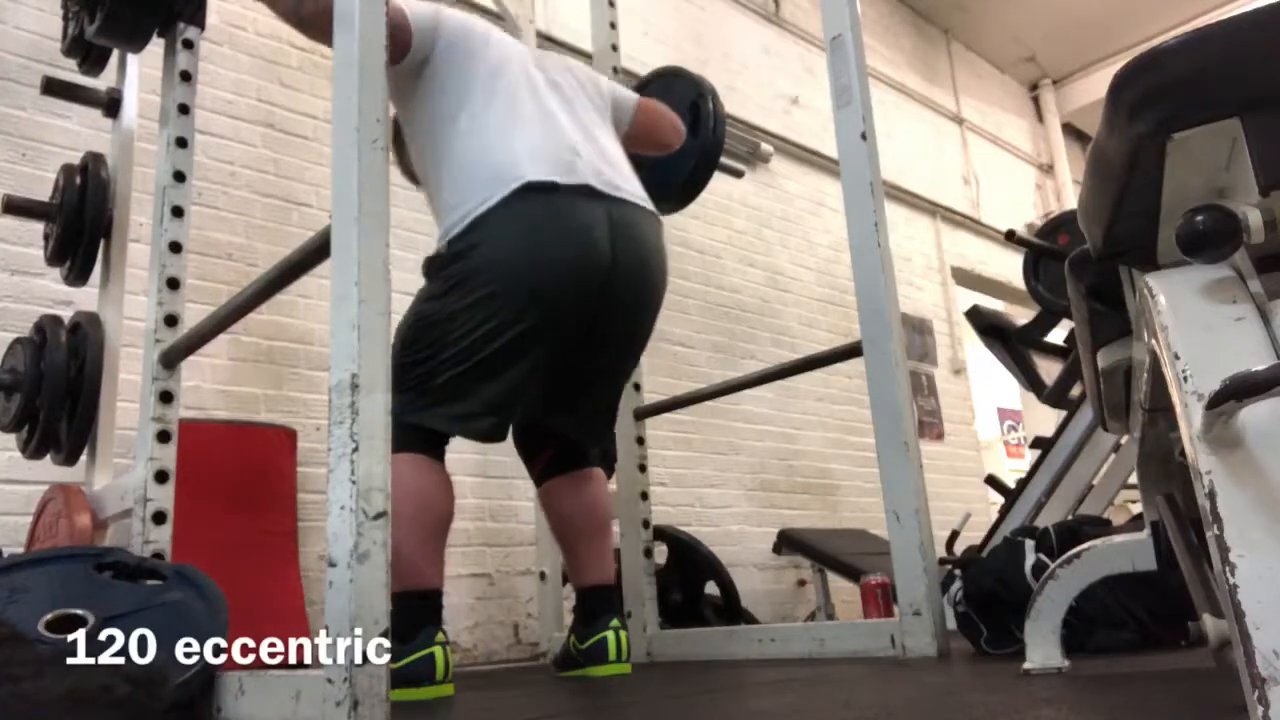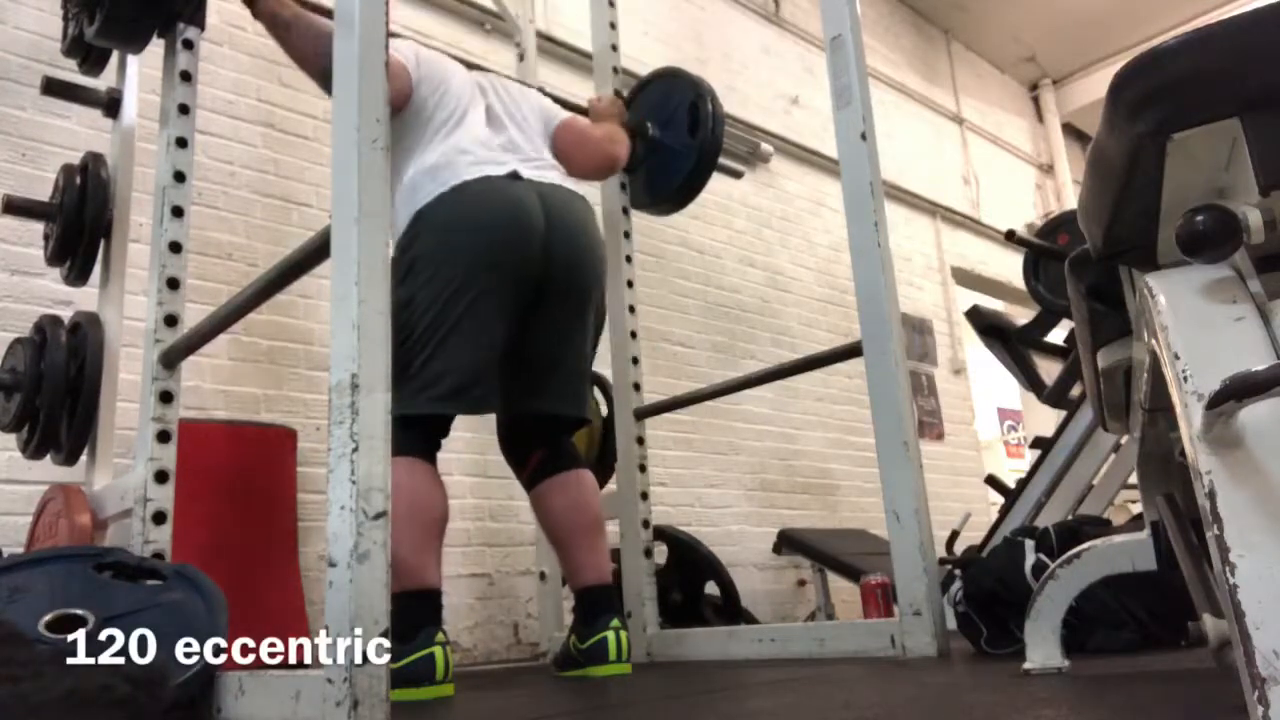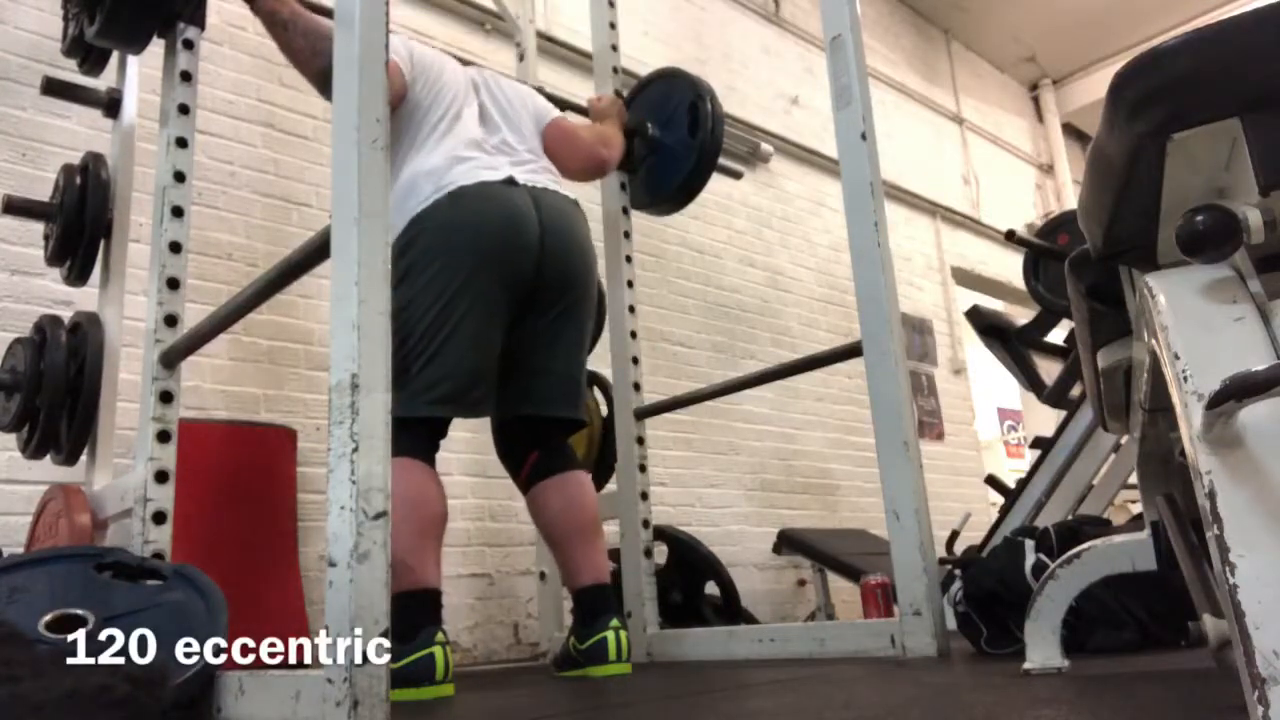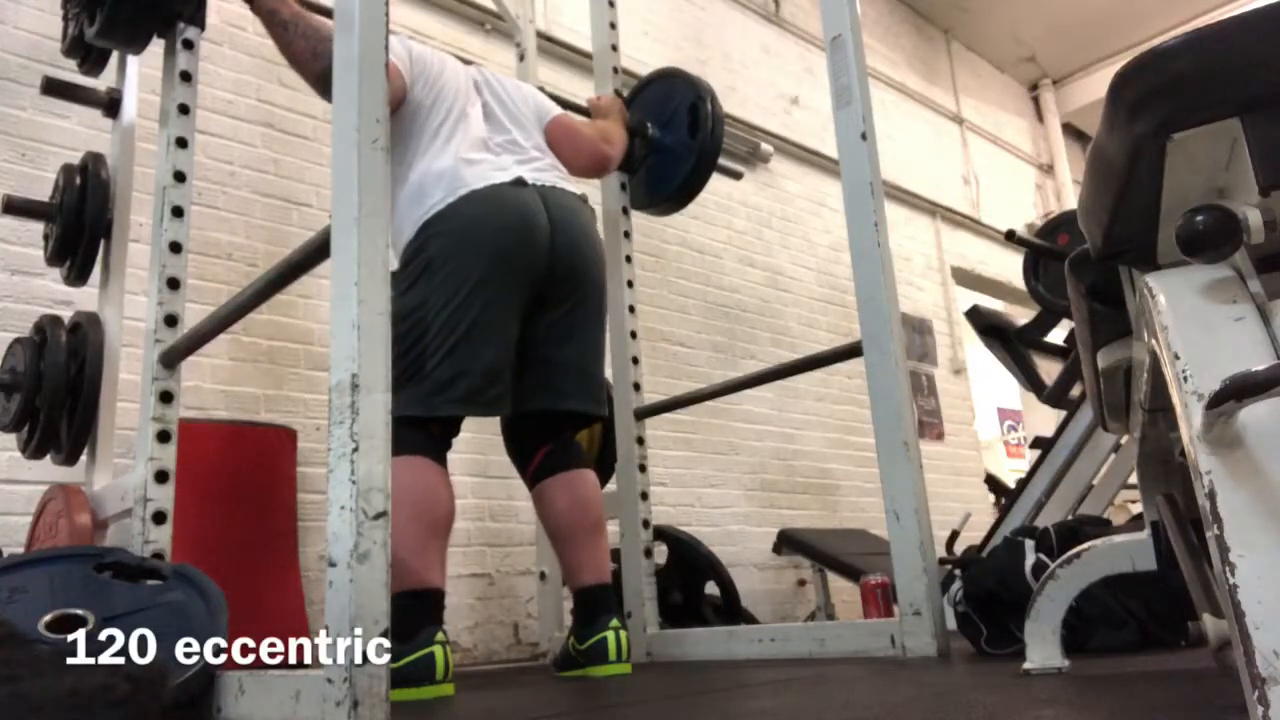
dt=0.5s
person 1, frame 1
right shoulder: (558, 67)
right elbow: (670, 131)
right wrist: (609, 118)
left hip: (524, 231)
right hip: (634, 241)
left knee: (408, 422)
right knee: (560, 438)
left ankle: (415, 642)
right ankle: (601, 626)
person 1, frame 2
left shoulder: (408, 59)
right shoulder: (513, 90)
right elbow: (604, 155)
right wrist: (611, 119)
left hip: (467, 217)
right hip: (570, 224)
left knee: (403, 426)
right knee: (542, 437)
left ankle: (416, 641)
right ankle: (600, 626)
person 1, frame 3
right shoulder: (507, 90)
right elbow: (594, 156)
right wrist: (611, 120)
left hip: (463, 223)
right hip: (560, 229)
left knee: (404, 426)
right knee: (538, 439)
left ankle: (416, 640)
right ankle: (600, 625)
person 1, frame 4
right shoulder: (506, 85)
right elbow: (596, 153)
right wrist: (613, 117)
left hip: (471, 224)
right hip: (569, 227)
left knee: (411, 424)
right knee: (546, 436)
left ankle: (415, 638)
right ankle: (599, 625)
